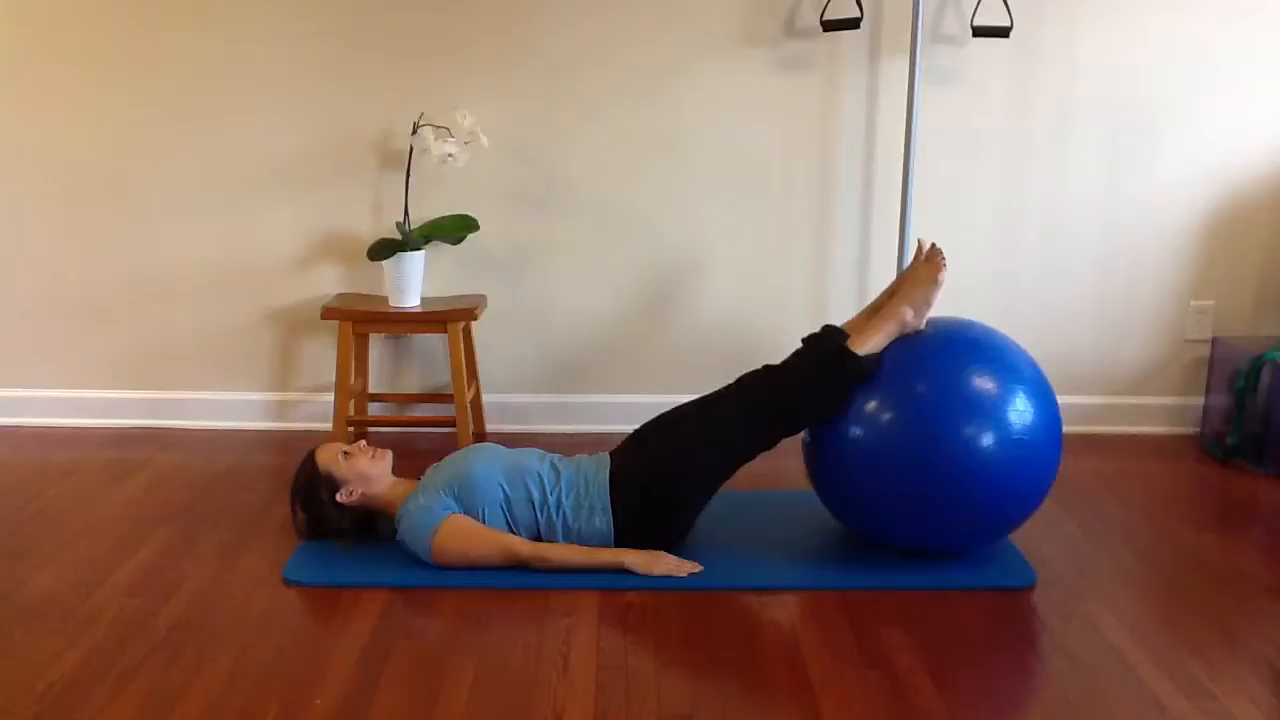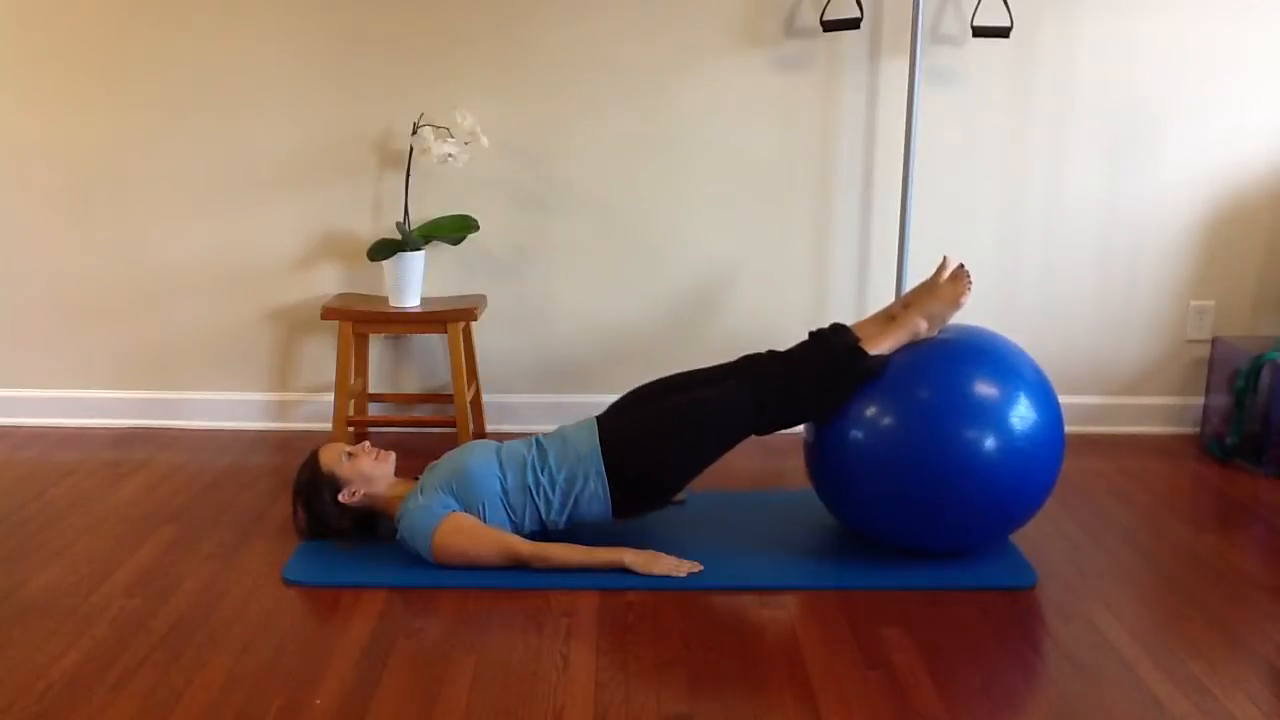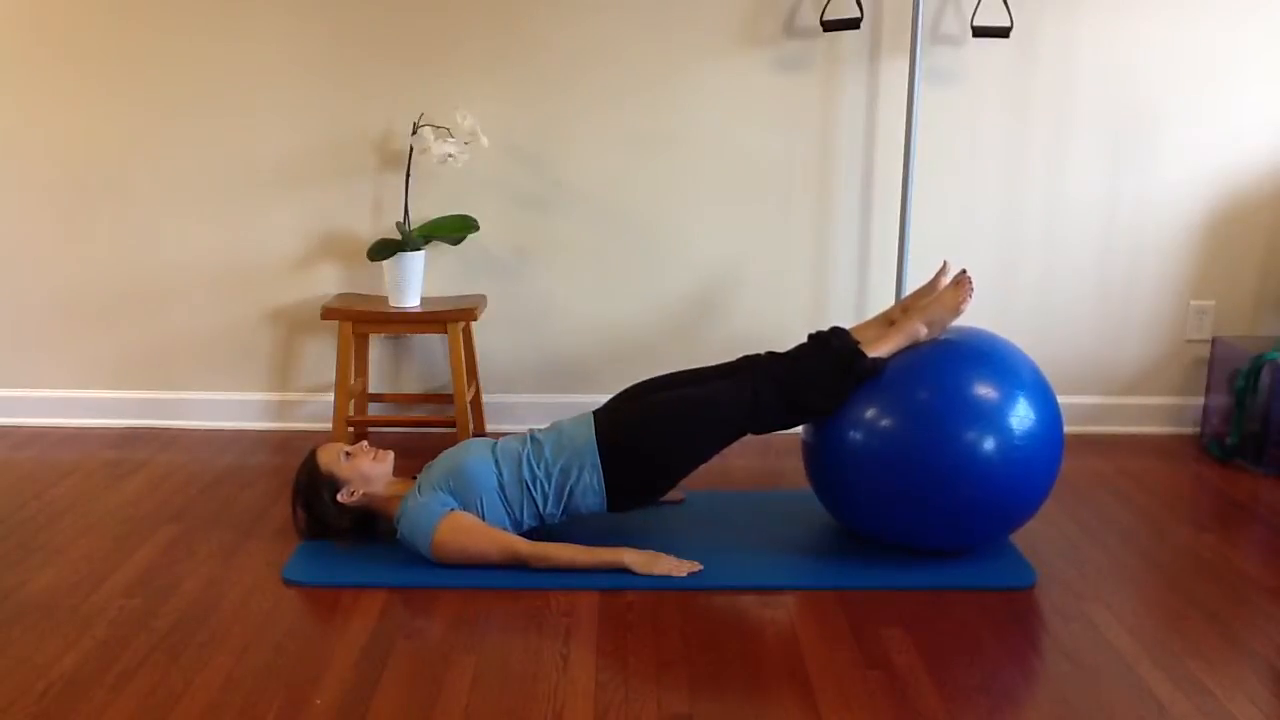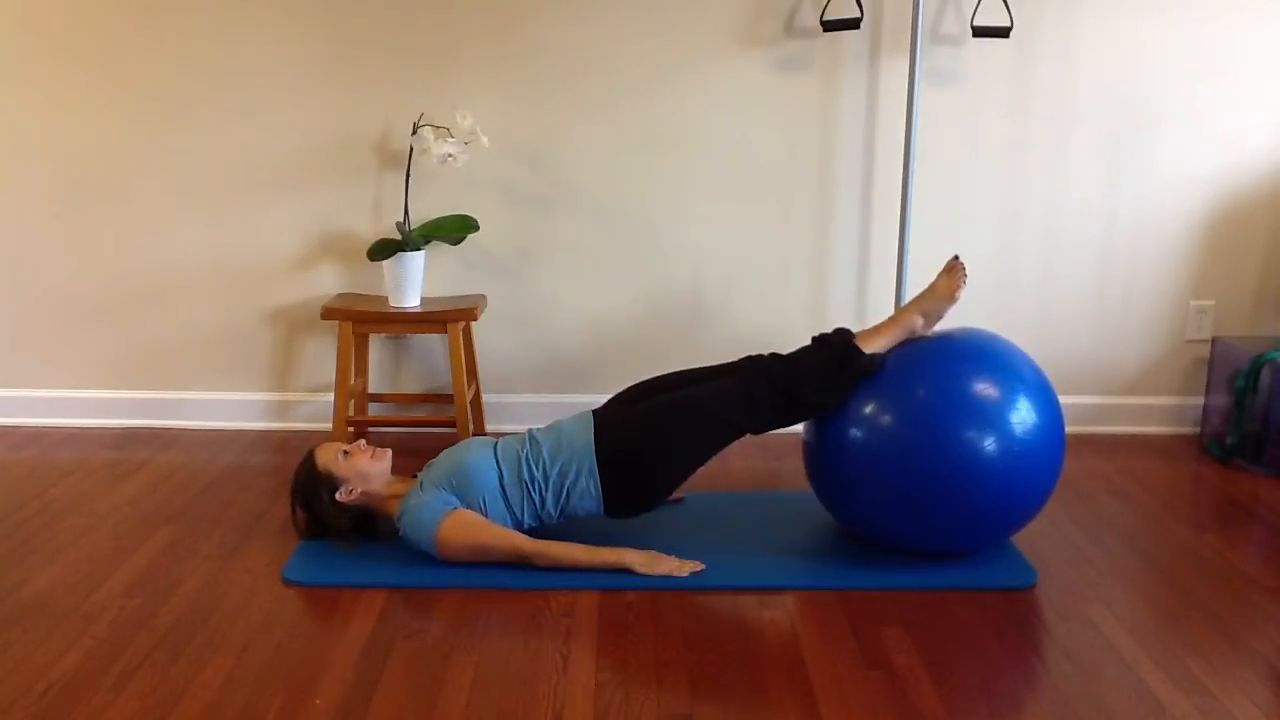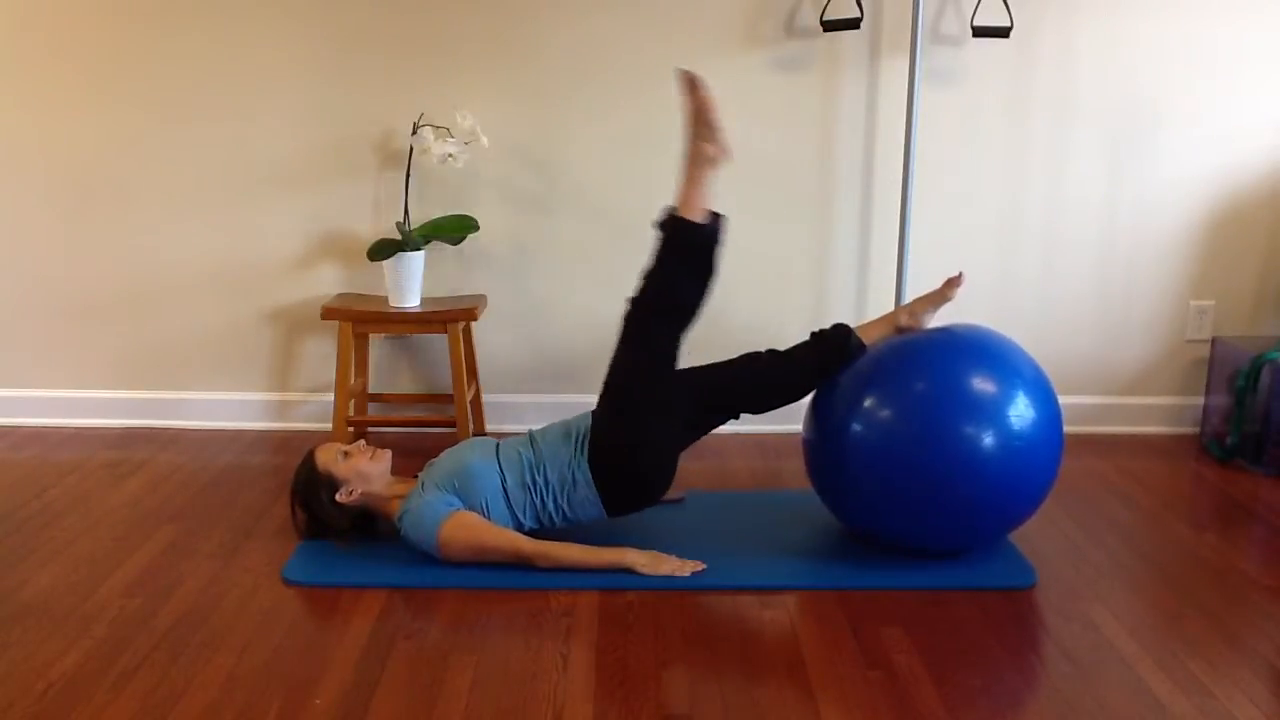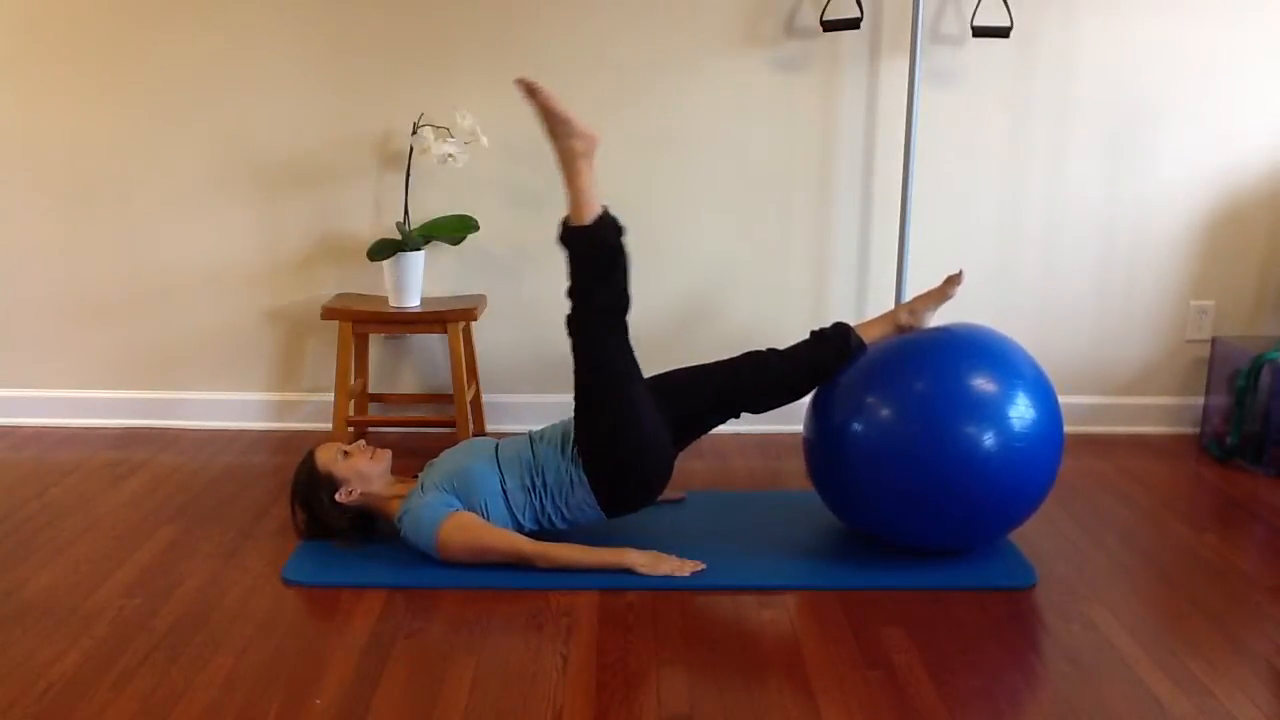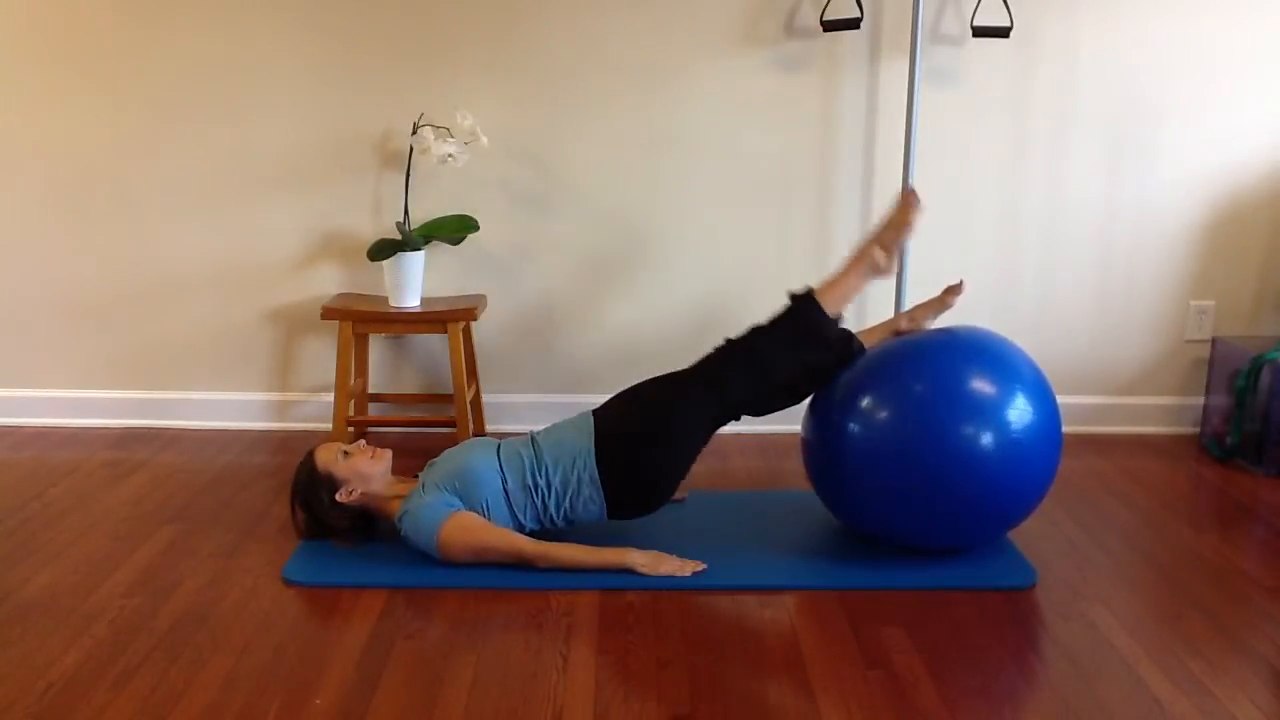
dt=0.7s
person 1, frame 1
left shoulder: (431, 486)
right shoulder: (418, 527)
right elbow: (524, 554)
right wrist: (629, 557)
left hip: (611, 472)
right hip: (626, 512)
left knee: (754, 396)
right knee: (758, 410)
left ankle: (885, 319)
right ankle: (891, 322)
person 1, frame 2
left shoulder: (427, 488)
right shoulder: (419, 528)
right elbow: (525, 553)
right wrist: (627, 558)
left hip: (605, 445)
right hip: (612, 472)
left knee: (754, 373)
right knee: (756, 401)
left ankle: (895, 324)
right ankle: (904, 331)
person 1, frame 3
left shoulder: (427, 484)
right shoulder: (418, 525)
right elbow: (524, 553)
right wrist: (628, 557)
left hip: (600, 435)
right hip: (607, 467)
left knee: (756, 373)
right knee: (756, 399)
left ankle: (896, 323)
right ankle: (908, 332)
person 1, frame 4
left shoulder: (427, 483)
right shoulder: (417, 522)
right elbow: (525, 551)
left wrist: (652, 481)
right wrist: (628, 558)
left hip: (600, 436)
right hip: (612, 470)
left knee: (754, 373)
right knee: (751, 401)
left ankle: (900, 327)
right ankle: (905, 325)
person 1, frame 5
left shoulder: (427, 483)
right shoulder: (418, 522)
right elbow: (528, 551)
left wrist: (646, 469)
right wrist: (630, 558)
left hip: (598, 448)
right hip: (611, 477)
left knee: (749, 379)
right knee: (654, 325)
left ankle: (892, 324)
right ankle: (698, 168)
person 1, frame 6
left shoulder: (425, 484)
right shoulder: (417, 522)
right elbow: (527, 553)
left wrist: (643, 481)
right wrist: (630, 559)
left hip: (601, 463)
right hip: (610, 478)
left knee: (748, 378)
right knee: (597, 325)
left ankle: (894, 323)
person 1, frame 7
left shoulder: (425, 484)
right shoulder: (418, 521)
right elbow: (525, 551)
left wrist: (652, 476)
right wrist: (630, 556)
left hip: (597, 439)
right hip: (614, 479)
left knee: (750, 386)
right knee: (731, 374)
left ankle: (891, 330)
right ankle: (864, 262)
